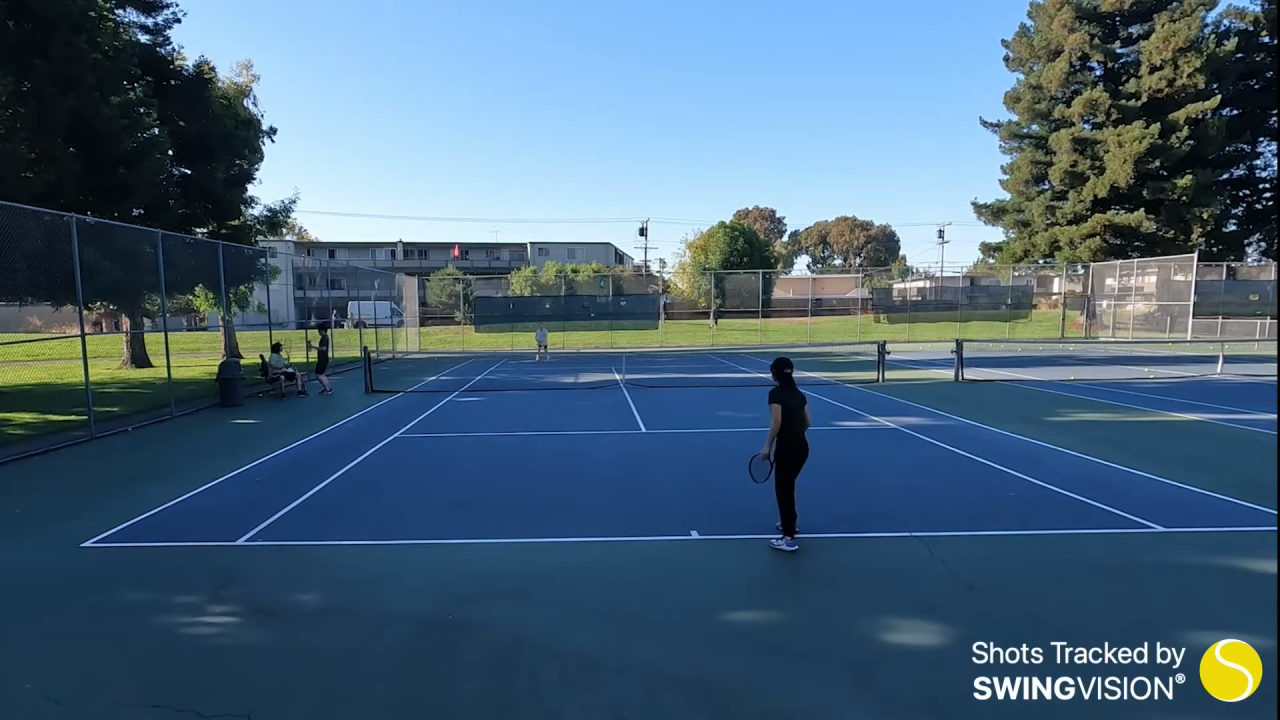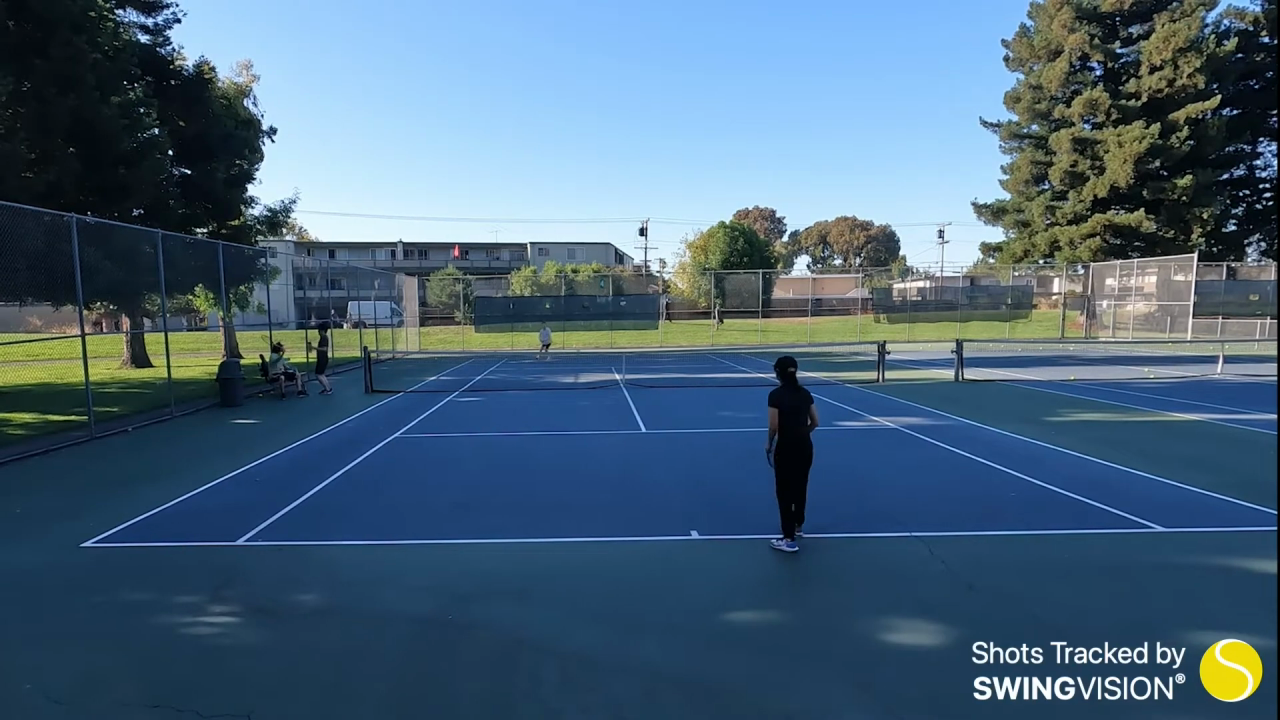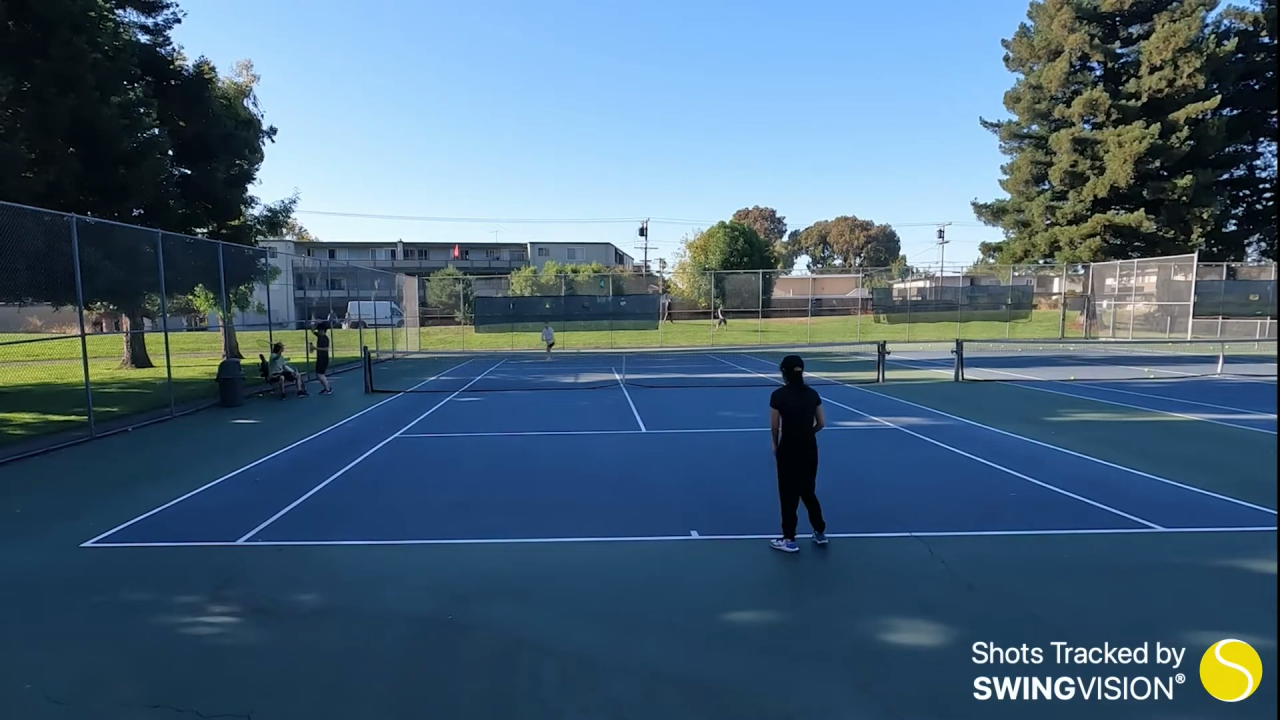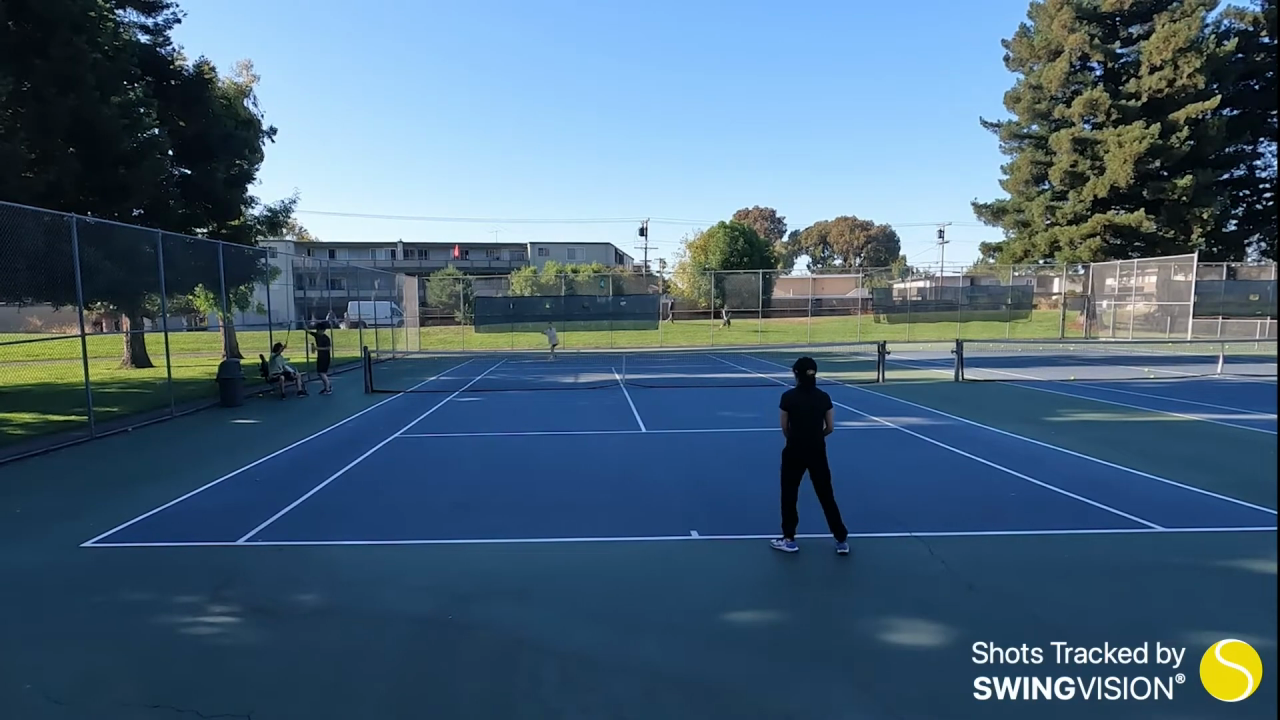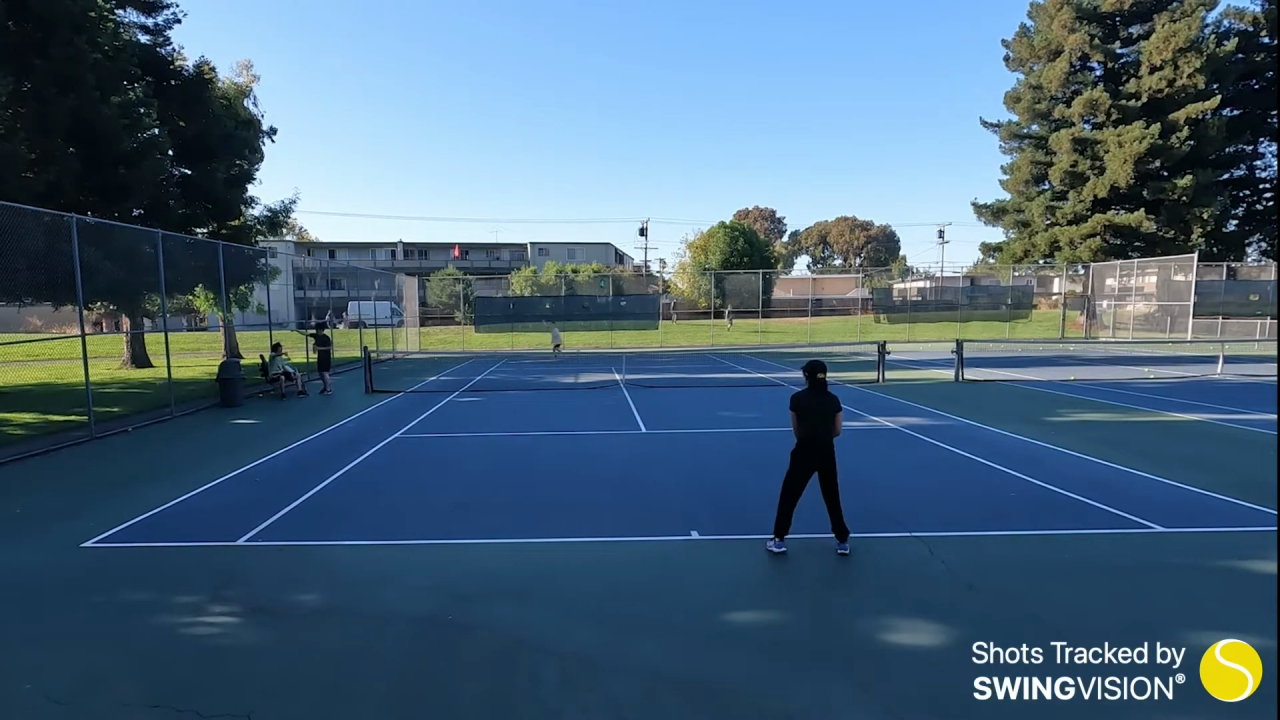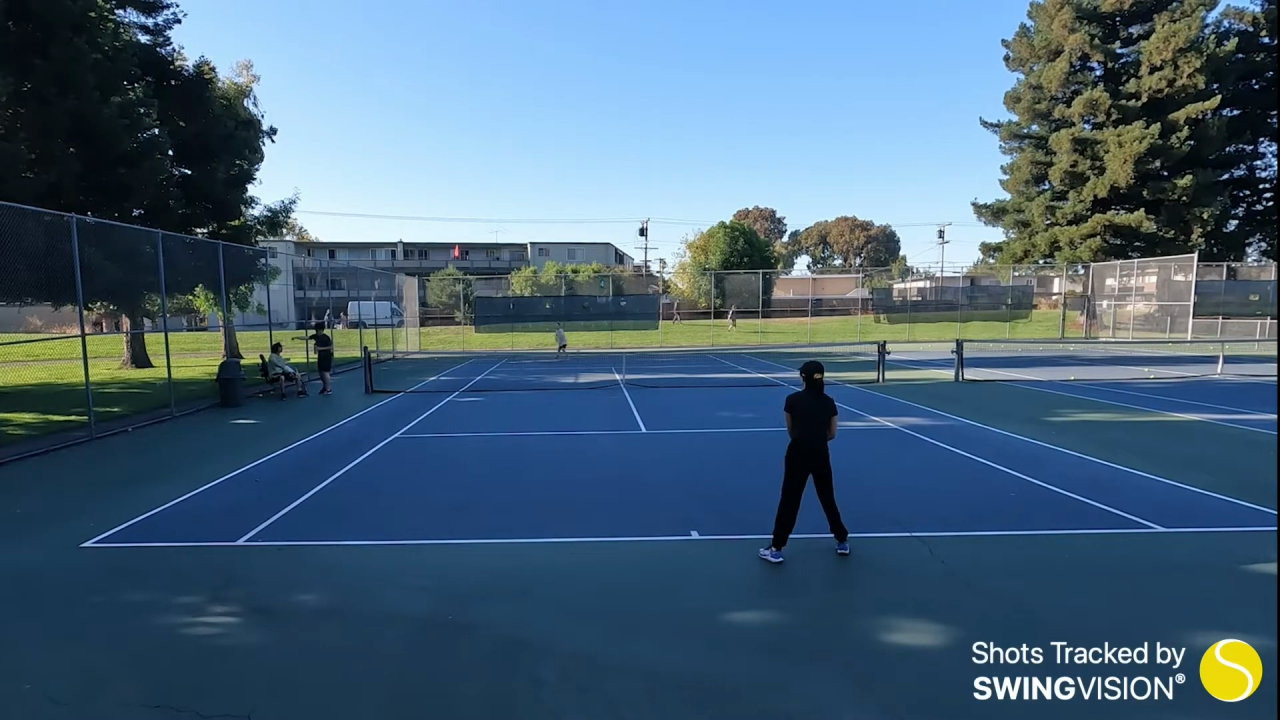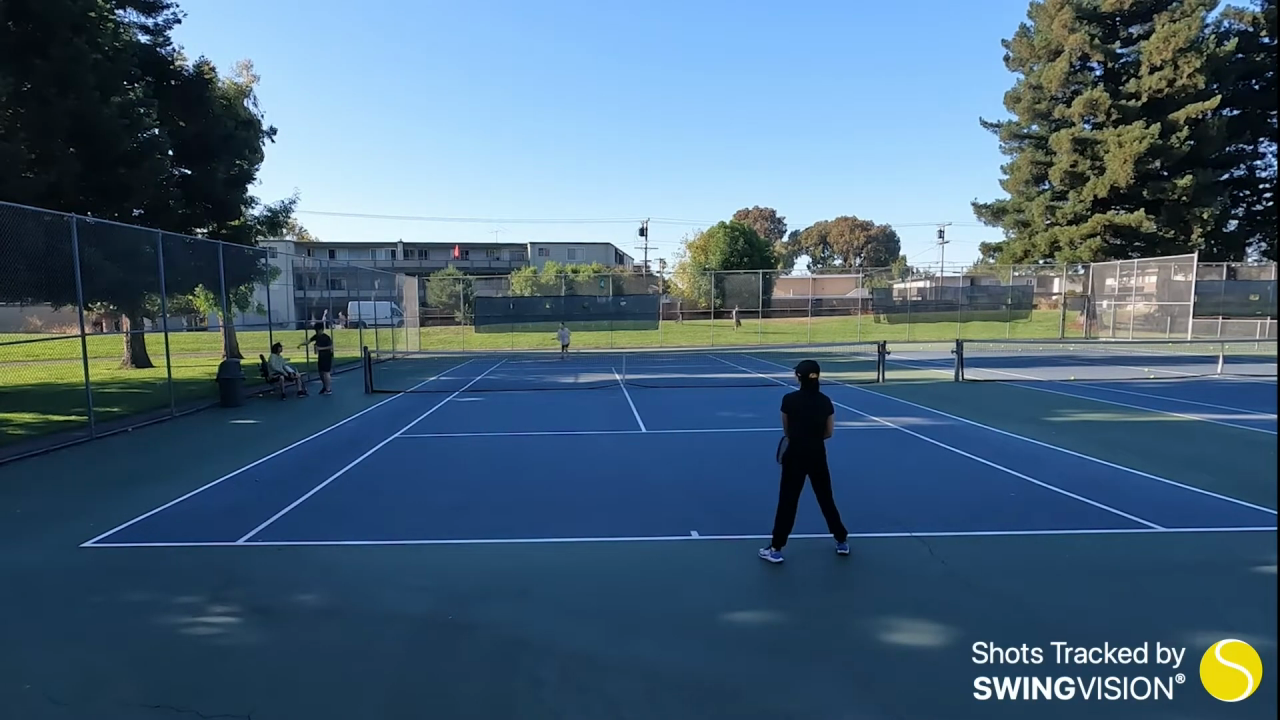
dt=0.2s
person 1, frame 1
left shoulder: (776, 393)
right shoulder: (799, 393)
left elbow: (776, 423)
right elbow: (806, 422)
left wrist: (768, 446)
left hip: (788, 447)
right hip: (802, 446)
left knee: (783, 490)
right knee: (787, 486)
left ankle: (789, 538)
right ankle: (789, 523)
person 1, frame 2
left shoulder: (776, 395)
right shoulder: (805, 393)
left elbow: (773, 426)
right elbow: (815, 422)
left wrist: (770, 444)
left hip: (787, 448)
right hip: (805, 447)
left knee: (784, 492)
right knee: (800, 488)
left ankle: (789, 539)
right ankle: (797, 525)
person 1, frame 3
left shoulder: (779, 395)
right shoulder: (812, 394)
left elbow: (775, 426)
right elbow: (821, 423)
left wrist: (776, 444)
left hip: (789, 448)
right hip: (809, 448)
left knee: (788, 493)
right knee: (808, 491)
left ankle: (789, 539)
right ankle: (820, 532)
person 1, frame 4
left shoulder: (788, 397)
right shoulder: (824, 397)
left elbow: (784, 428)
right elbow: (830, 428)
left hip: (795, 450)
right hip: (818, 451)
left knee: (789, 494)
right knee: (826, 495)
left ankle: (788, 539)
right ankle: (841, 540)
person 1, frame 5
left shoulder: (797, 398)
right shoulder: (833, 400)
left elbow: (796, 430)
right elbow: (837, 431)
left hip: (804, 452)
right hip: (827, 453)
left knee: (789, 494)
right knee: (832, 497)
left ankle: (779, 540)
right ankle: (842, 541)
person 1, frame 6
left shoulder: (793, 400)
right shoulder: (829, 403)
left elbow: (790, 431)
right elbow: (832, 434)
left hip: (798, 455)
right hip: (821, 455)
left knee: (789, 502)
right knee: (828, 500)
left ankle: (776, 549)
right ankle: (842, 542)
person 1, frame 7
left shoulder: (789, 400)
right shoulder: (826, 402)
left elbow: (786, 431)
right elbow: (828, 433)
left hip: (795, 455)
right hip: (818, 455)
left knee: (788, 502)
right knee: (826, 499)
left ankle: (776, 549)
right ankle: (841, 541)
